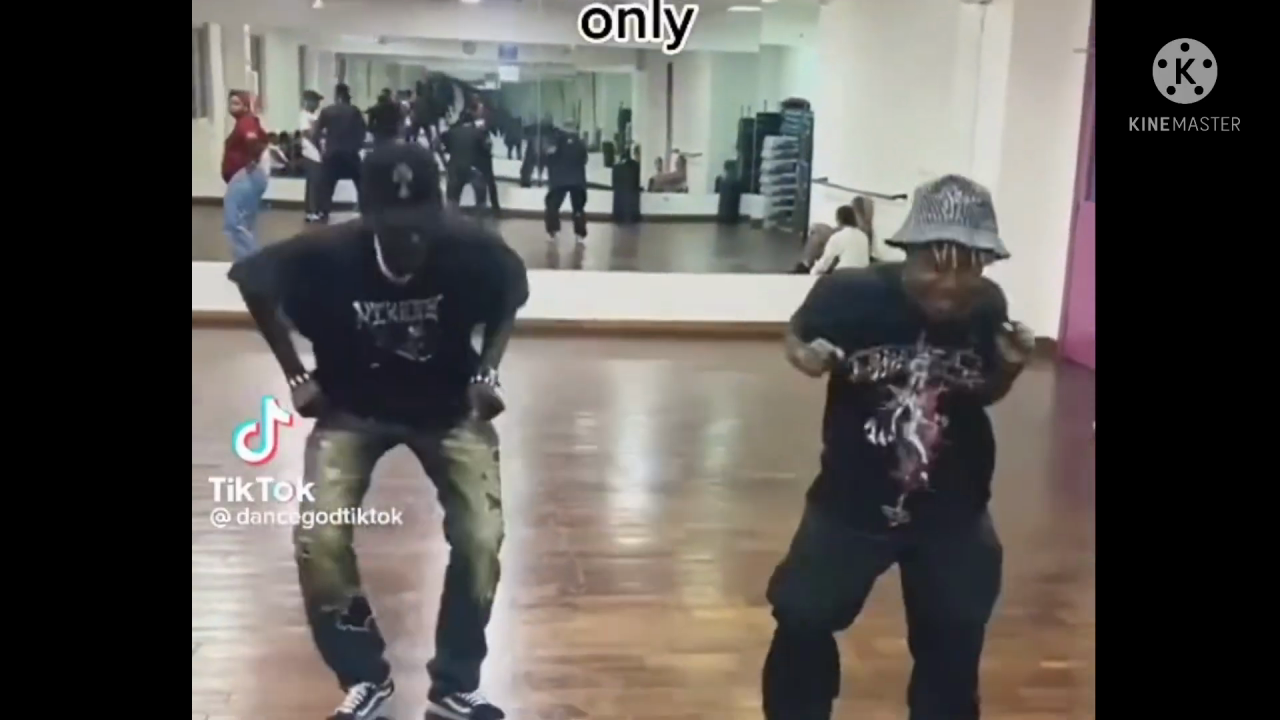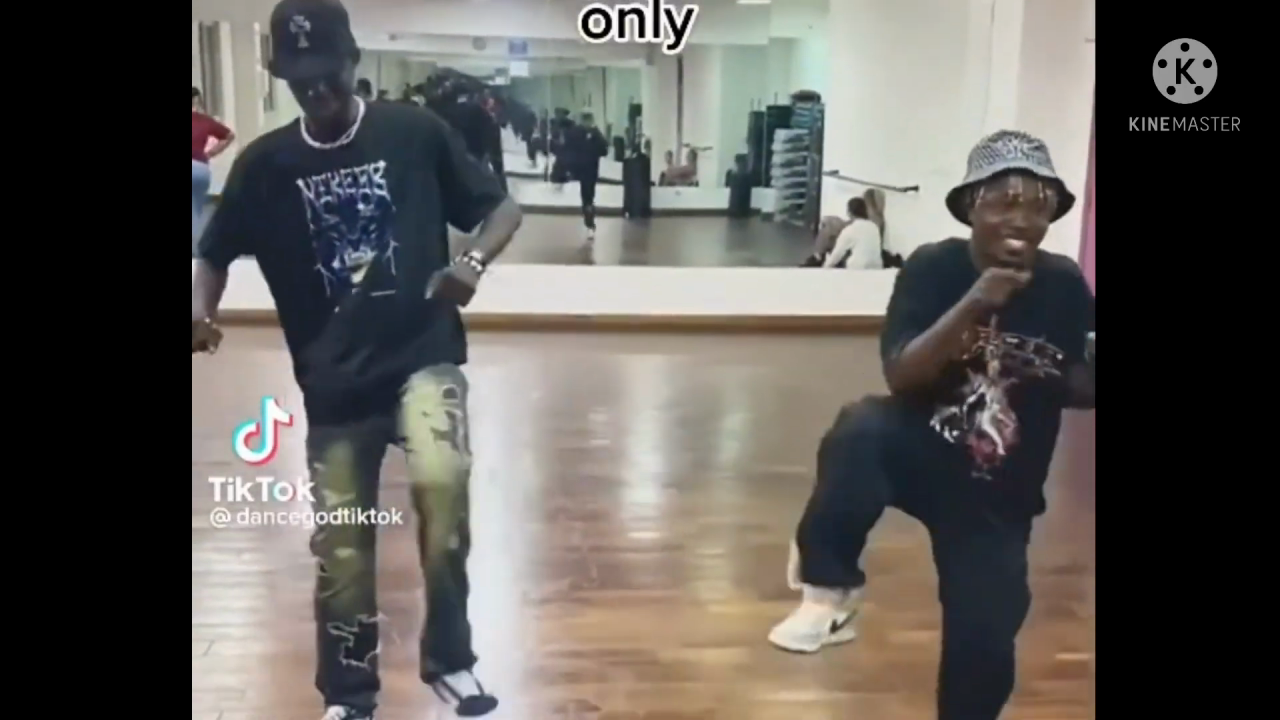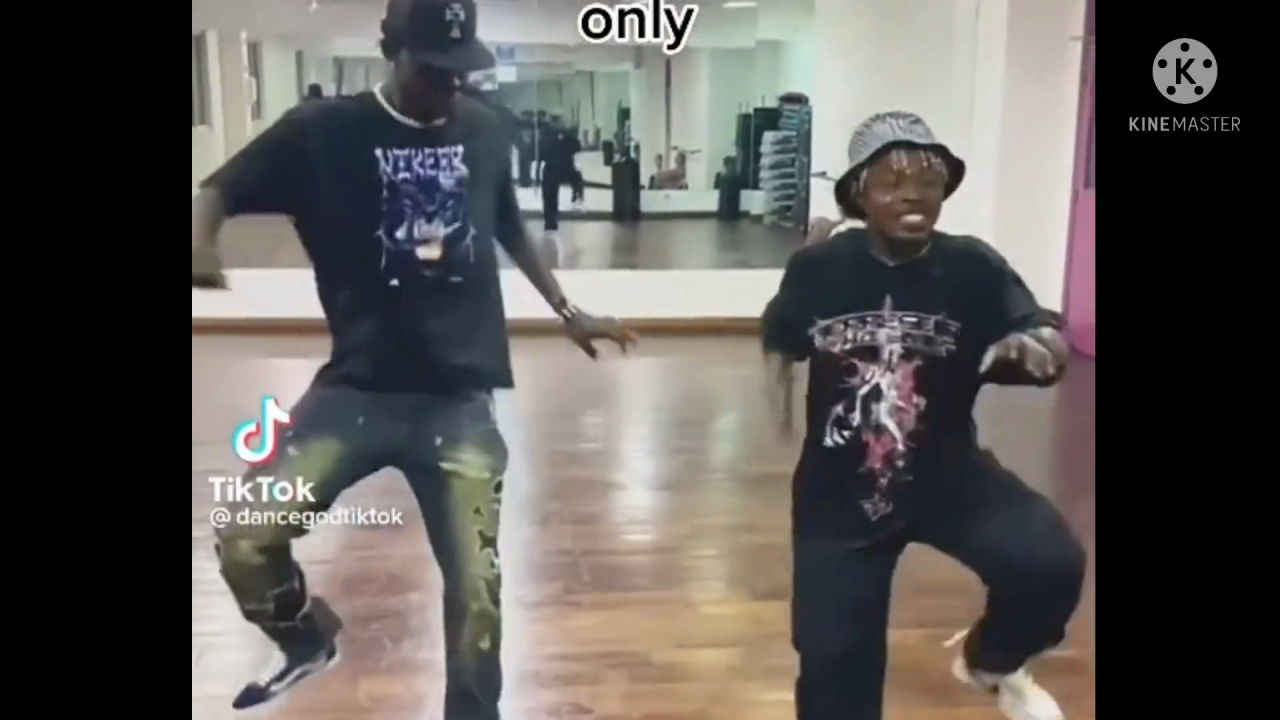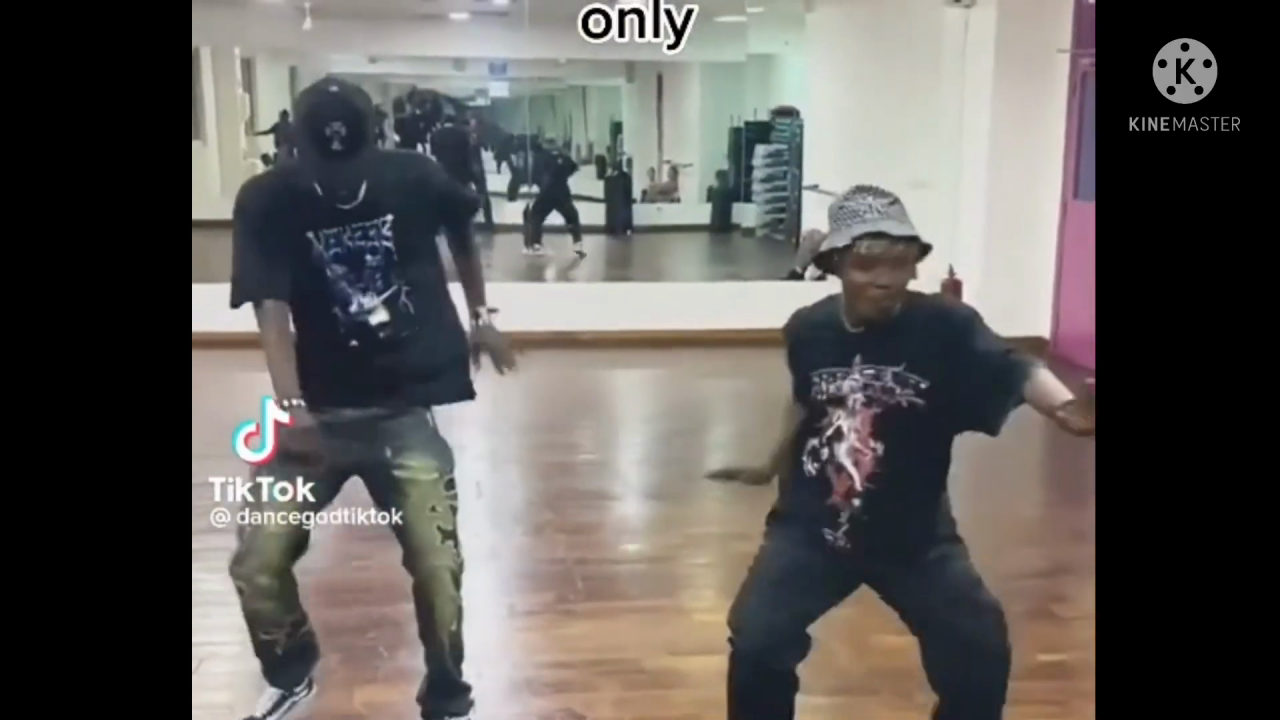
dt=1s
person 1, frame 1
left shoulder: (472, 248)
right shoulder: (324, 253)
left elbow: (514, 297)
right elbow: (250, 281)
left wrist: (487, 376)
right wrist: (296, 376)
left hip: (446, 408)
right hip: (351, 409)
left knee: (480, 539)
right knee: (318, 539)
person 1, frame 2
left shoulder: (417, 133)
right shoulder: (265, 164)
left elbow: (500, 205)
right elbow: (215, 254)
left wrist: (473, 261)
right wrist: (201, 313)
left hip: (421, 355)
right hip: (335, 382)
left knee: (436, 479)
right knee: (339, 552)
left ankle: (448, 655)
person 1, frame 3
left shoulder: (482, 132)
right shoulder: (326, 131)
left elbow: (509, 227)
right elbow: (218, 191)
left wrist: (568, 310)
right wrist: (200, 245)
left hip: (457, 397)
right hip: (357, 385)
left knee: (476, 585)
right knee: (245, 537)
right ankle: (306, 641)
person 1, frame 4
left shoulder: (414, 177)
right shoulder: (268, 201)
left elbow: (462, 230)
right elbow: (271, 312)
left wrist: (480, 316)
right wrist: (292, 411)
left hip: (405, 407)
right hip: (318, 410)
left knee: (437, 566)
right knee: (258, 560)
person 2, frame 1
left shoulder: (988, 306)
right shoulder: (853, 293)
left elbow: (990, 393)
right elbow: (795, 339)
left wrist: (1010, 367)
right wrist: (807, 357)
left hip: (950, 510)
right hip: (850, 498)
left knee: (953, 633)
right knee: (804, 616)
person 2, frame 2
left shoulder: (1065, 285)
right shoulder: (932, 269)
left elbow: (1079, 388)
right elbow: (901, 375)
left wrist: (1085, 377)
right wrist: (972, 306)
left hip: (1001, 491)
right hip: (914, 444)
left knee: (984, 645)
right knee: (858, 435)
right ankle: (827, 586)
person 2, frame 3
left shoulder: (972, 266)
right shoulder: (819, 266)
left elbow: (1051, 354)
right elbow: (778, 339)
left wrist: (1037, 344)
right wrist: (780, 380)
left hip: (943, 468)
right hip: (841, 490)
left knee: (1049, 563)
right knee: (833, 652)
left ankle: (992, 661)
person 2, frame 4
left shoulder: (945, 325)
right shoulder: (807, 330)
left elbow: (1013, 370)
left wrist: (1068, 406)
right wrist: (774, 467)
left hip: (914, 530)
right hip: (812, 523)
left knee: (980, 645)
right knee: (759, 640)
